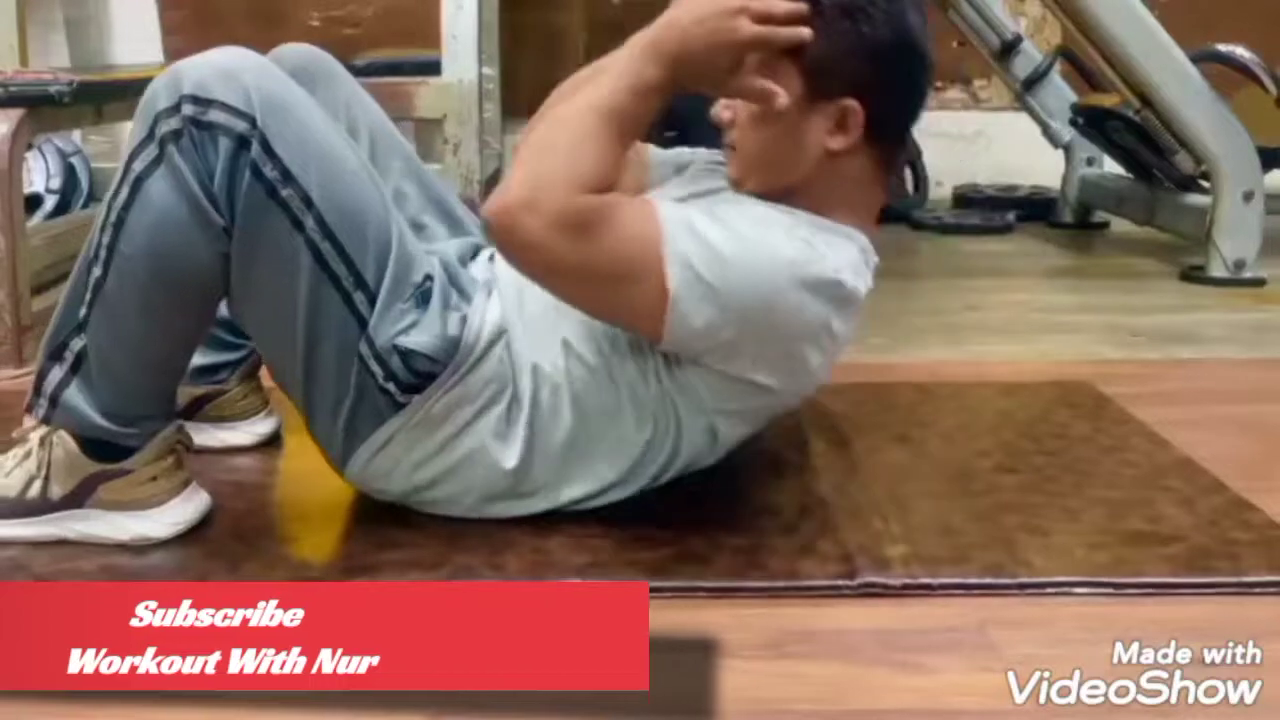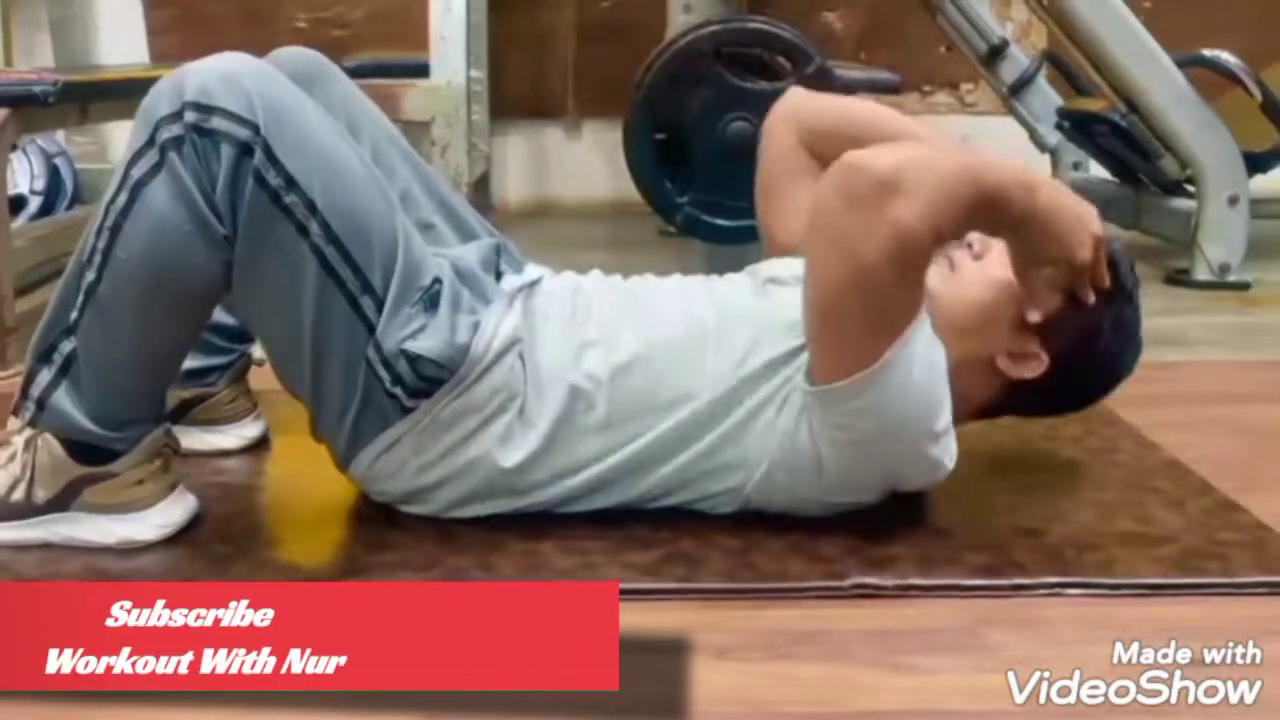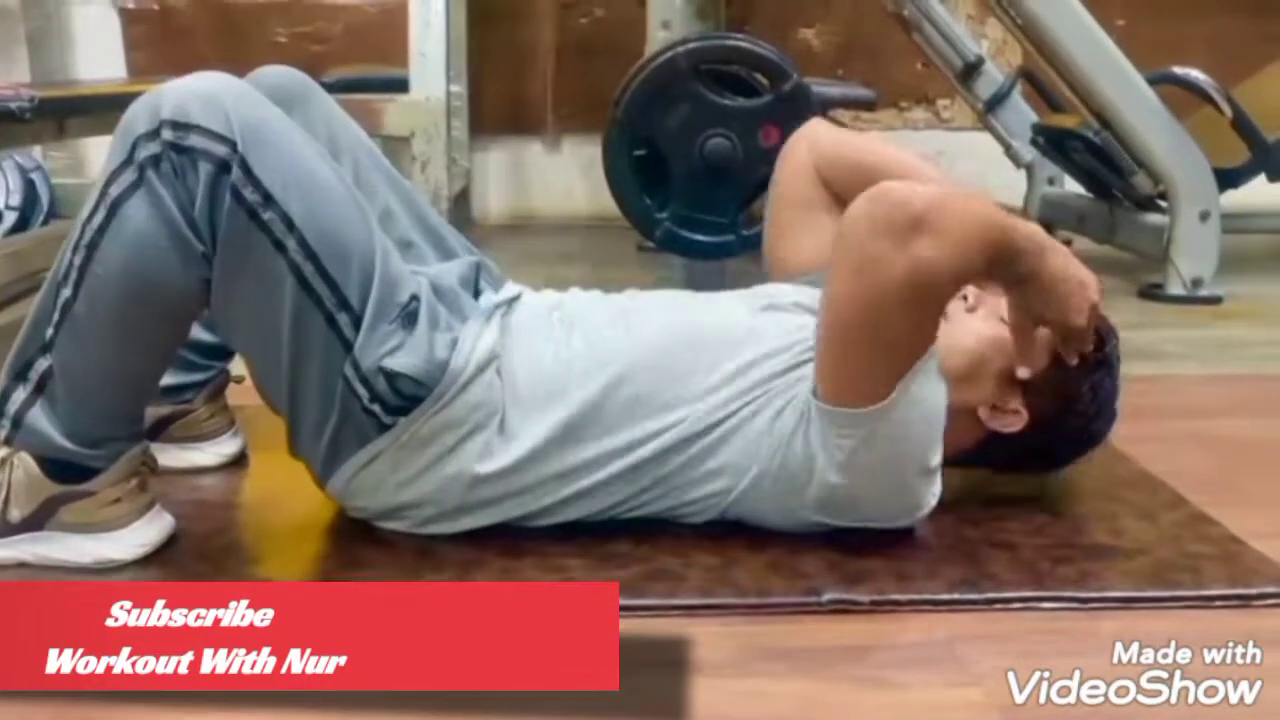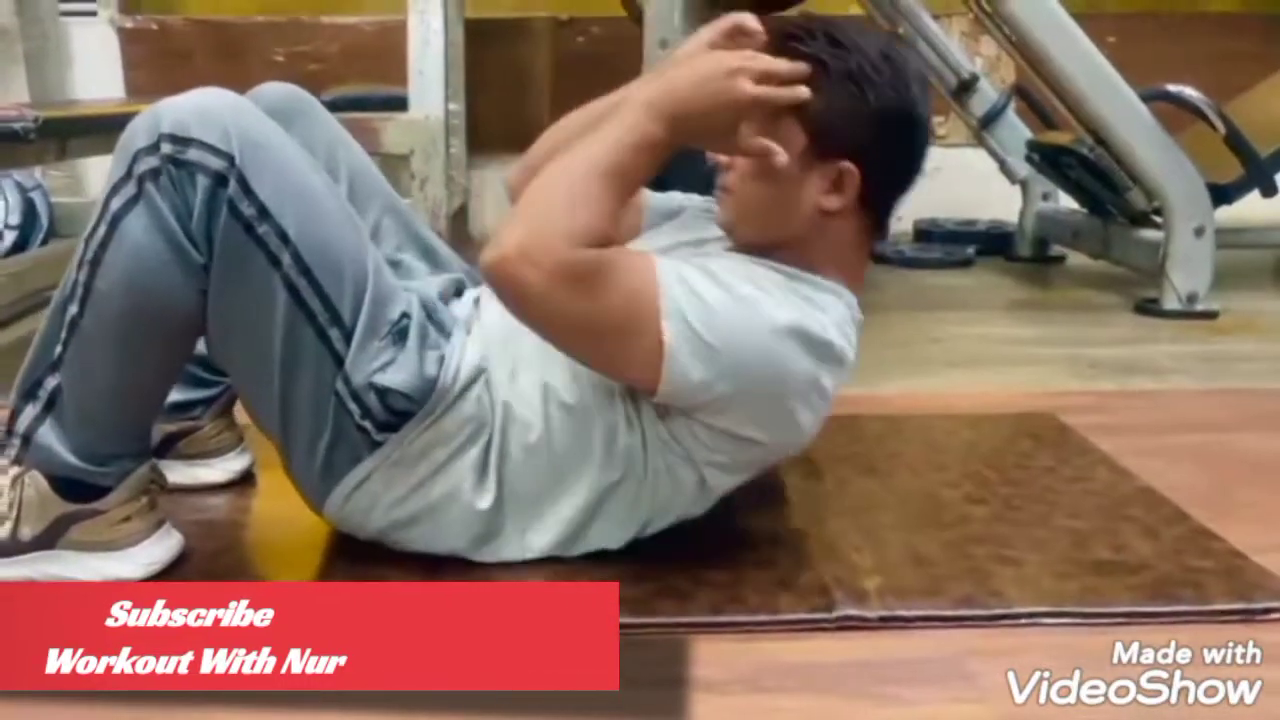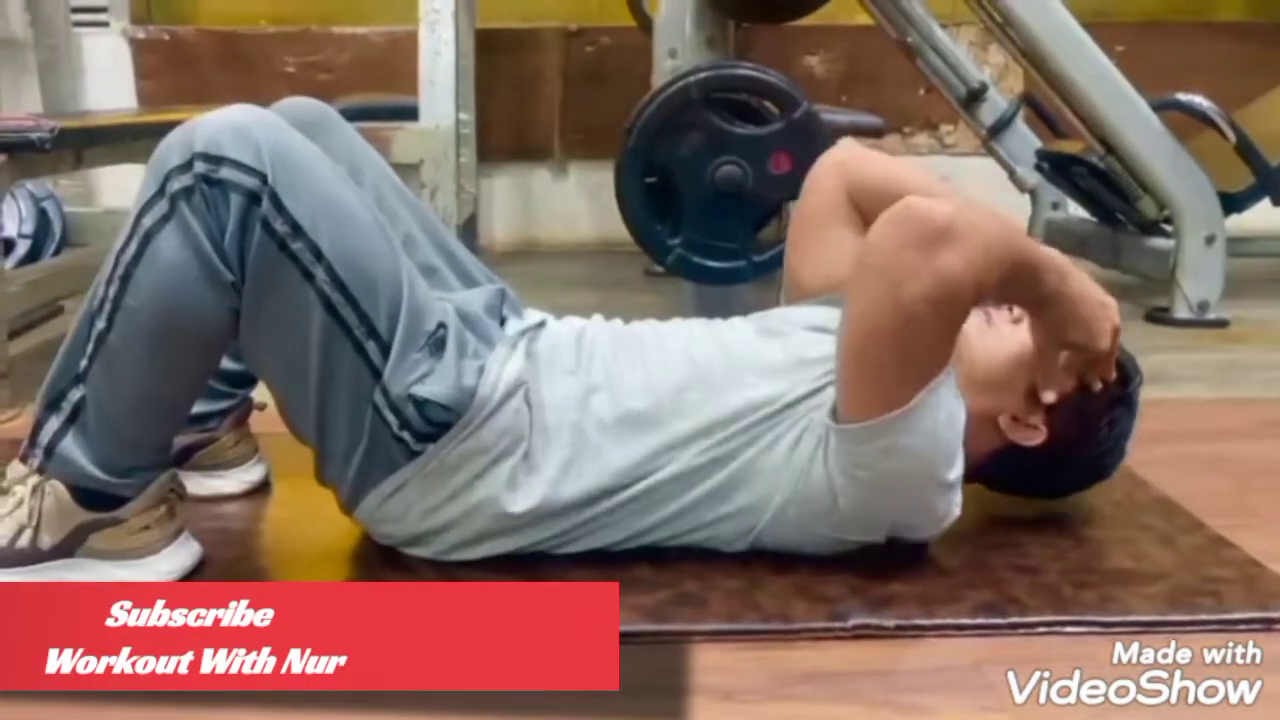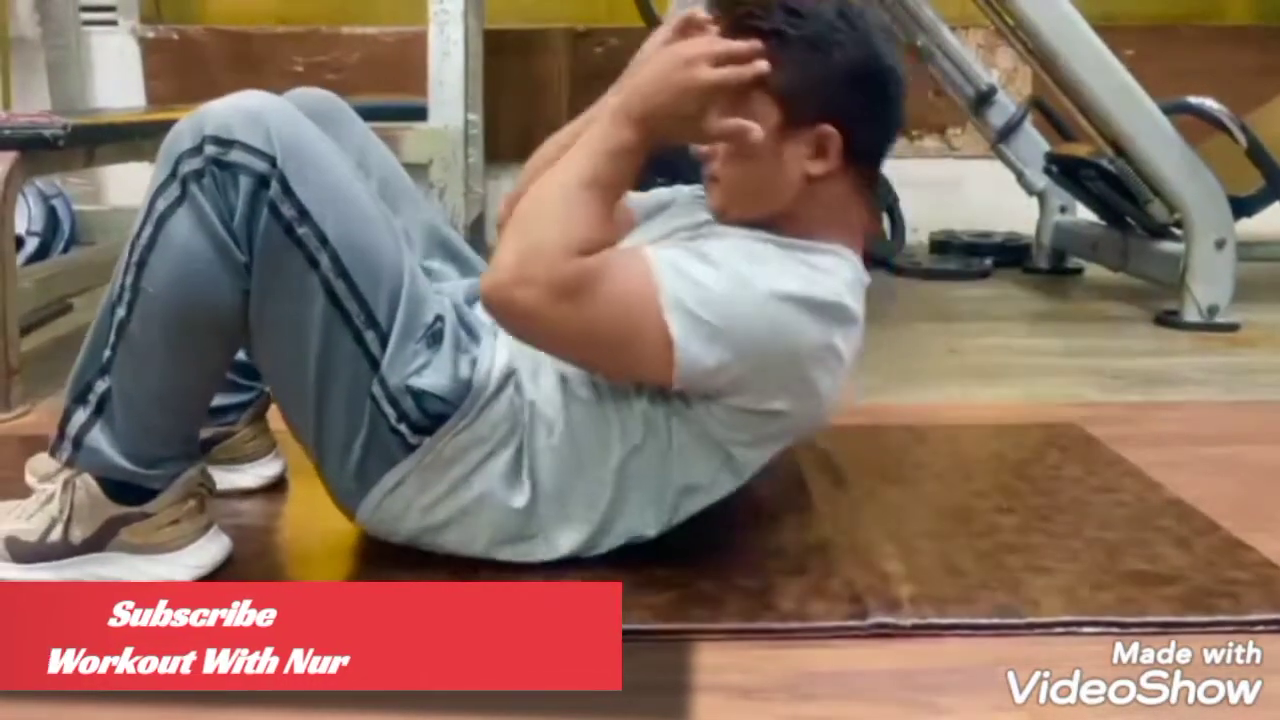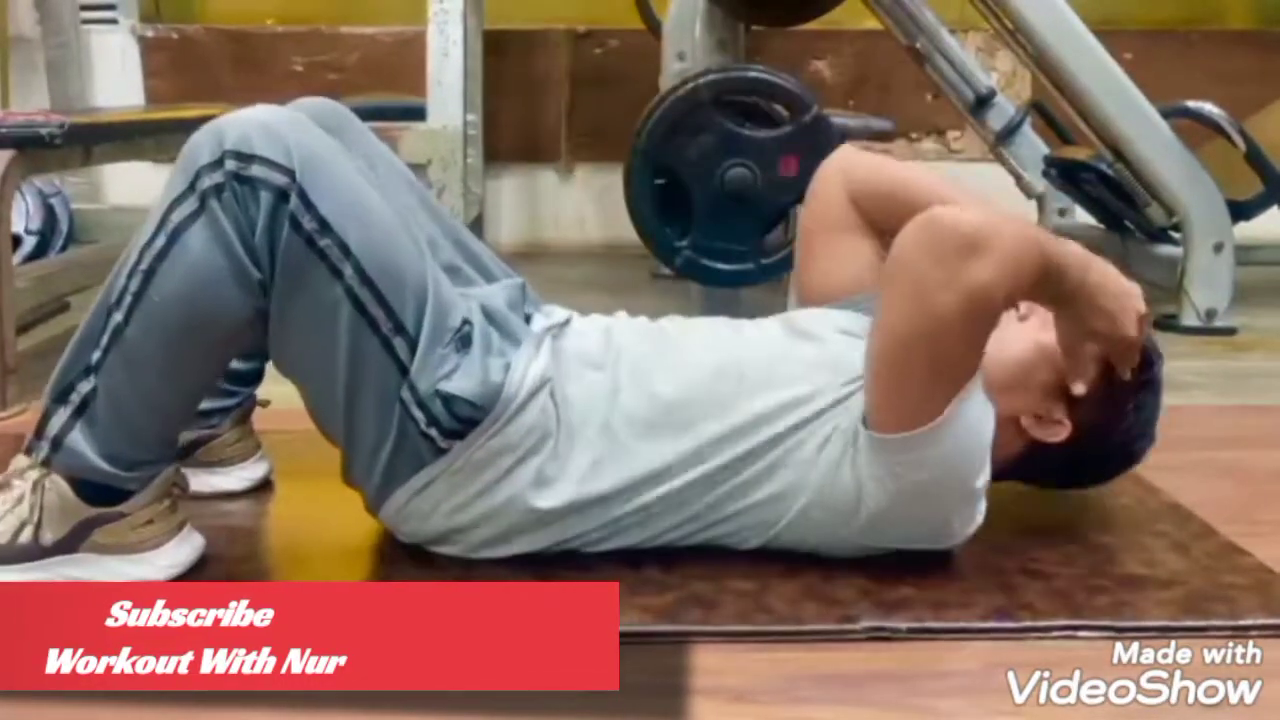
dt=0.7s
person 1, frame 1
left shoulder: (784, 276)
right shoulder: (777, 201)
left elbow: (530, 214)
right elbow: (581, 159)
left hip: (429, 407)
right hip: (472, 313)
left knee: (213, 104)
left ankle: (99, 456)
right ankle: (213, 376)
person 1, frame 2
left shoulder: (897, 419)
right shoulder: (885, 331)
left elbow: (872, 191)
right elbow: (795, 120)
left wrist: (1014, 190)
right wrist: (985, 174)
left hip: (441, 403)
right hip: (502, 310)
left knee: (216, 110)
right knee: (288, 78)
right ankle: (197, 379)
person 1, frame 3
left shoulder: (888, 453)
right shoulder: (849, 333)
left elbow: (888, 227)
right elbow: (814, 155)
left wrist: (1031, 249)
right wrist: (995, 237)
left hip: (420, 416)
right hip: (485, 327)
left knee: (192, 128)
right knee: (273, 94)
right ankle: (175, 396)
person 1, frame 4
left shoulder: (779, 336)
right shoulder: (757, 240)
left elbow: (528, 262)
right elbow: (539, 186)
left wrist: (663, 108)
right wrist: (668, 87)
left hip: (410, 446)
right hip: (458, 347)
left knee: (190, 145)
right knee: (276, 114)
right ankle: (186, 414)
person 1, frame 5
left shoulder: (896, 471)
right shoulder: (862, 357)
left elbow: (932, 239)
right elbow: (841, 174)
left wrist: (1053, 279)
right wrist: (1024, 262)
left hip: (451, 444)
right hip: (505, 354)
left knee: (223, 164)
right knee: (294, 129)
right ankle: (196, 426)
person 1, frame 6
left shoulder: (787, 307)
right shoulder: (757, 225)
left elbow: (526, 283)
right elbow: (532, 215)
left wrist: (635, 112)
right wrist: (639, 98)
left hip: (444, 451)
right hip: (476, 369)
left knee: (235, 147)
right knee: (304, 118)
left ankle: (119, 498)
right ankle: (212, 426)
person 1, frame 7
left shoulder: (929, 474)
right shoulder: (891, 362)
left elbow: (961, 250)
right elbow: (842, 181)
left wrist: (1068, 267)
right wrist: (1050, 257)
left hip: (473, 441)
right hip: (522, 356)
left knee: (250, 165)
right knee: (309, 130)
left ankle: (94, 492)
right ankle: (195, 424)
